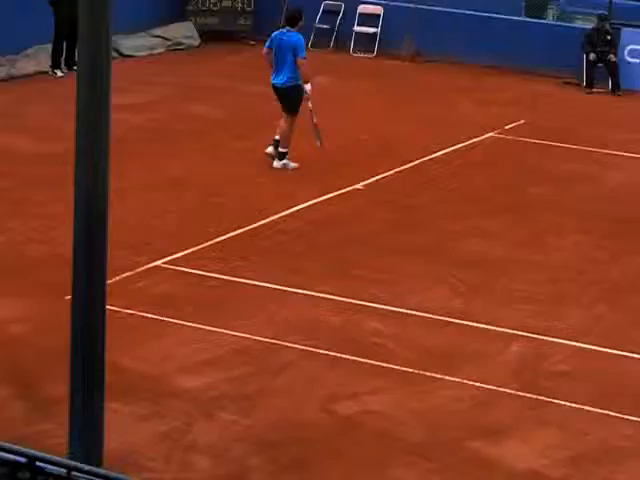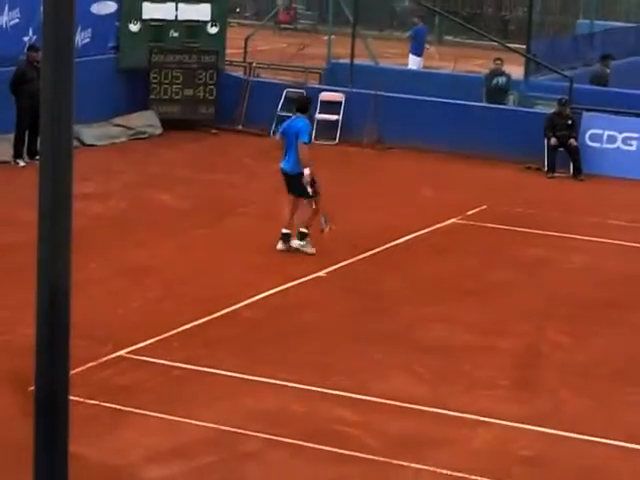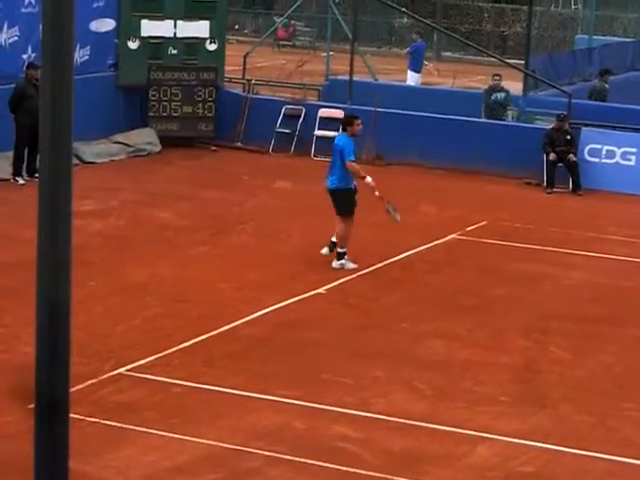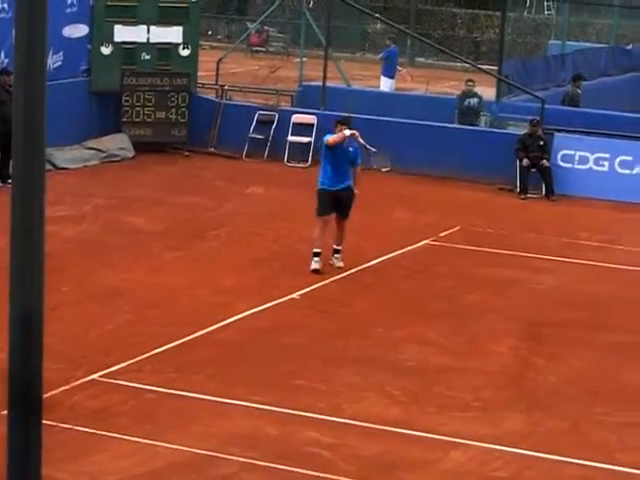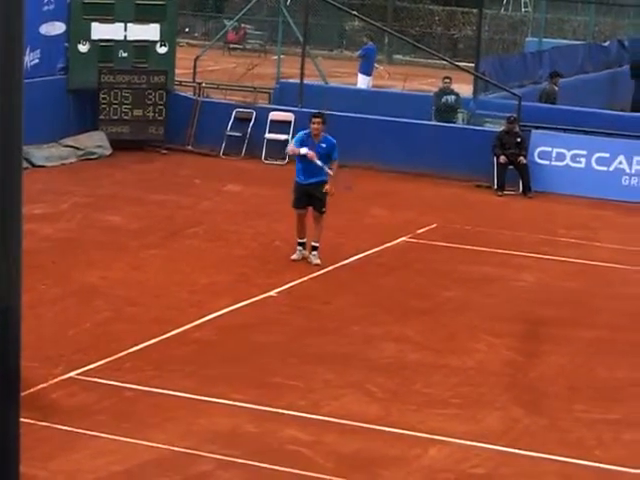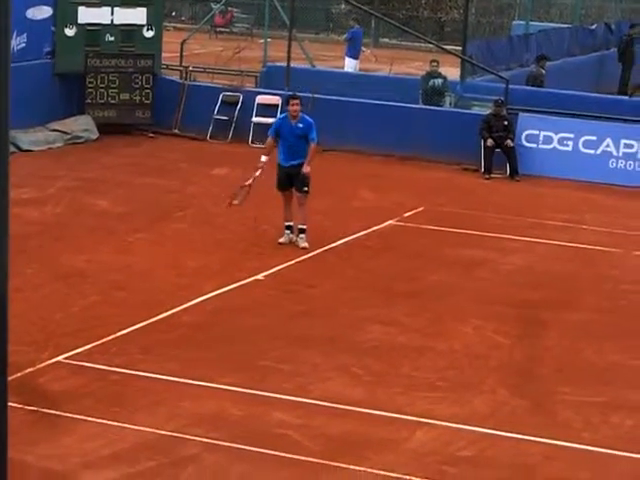
dt=0.7s
person 1, frame 1
left shoulder: (276, 35)
right shoulder: (298, 39)
left elbow: (265, 52)
right elbow: (301, 63)
right wrist: (307, 84)
left hip: (277, 82)
right hip: (291, 85)
left knee: (288, 117)
right knee: (289, 119)
left ankle: (275, 146)
right ankle: (280, 158)
person 1, frame 2
left shoulder: (288, 122)
right shoulder: (304, 124)
left elbow: (279, 138)
right elbow: (302, 147)
right wrist: (307, 170)
left hip: (286, 168)
right hip: (298, 171)
left knee: (293, 204)
right knee: (314, 204)
left ankle: (285, 240)
right ankle: (301, 238)
person 1, frame 3
left shoulder: (343, 140)
right shoulder: (346, 142)
right elbow: (351, 166)
left wrist: (352, 181)
right wrist: (366, 178)
left hip: (344, 185)
right hip: (340, 187)
left knee: (346, 219)
right knee: (346, 221)
left ankle: (331, 247)
right ankle: (339, 259)
person 1, frame 4
left shoulder: (354, 146)
right shoulder: (329, 138)
left elbow: (355, 167)
right elbow: (332, 141)
left wrist: (354, 187)
right wrist: (347, 133)
left hip: (344, 189)
right hip: (326, 188)
left knee: (341, 223)
right knee: (323, 222)
left ankle: (336, 254)
right ankle: (316, 258)
person 1, frame 5
left shoulder: (330, 142)
right shoulder: (302, 136)
left elbow: (334, 163)
right elbow: (290, 150)
left wrist: (330, 182)
right wrist: (304, 151)
left hip: (319, 184)
right hip: (301, 182)
left knee: (318, 217)
right knee: (300, 215)
left ankle: (314, 252)
right ankle: (301, 248)
person 1, frame 6
left shoulder: (308, 123)
right shoulder: (280, 121)
left elbow: (313, 144)
right elbow: (271, 140)
left wrist: (307, 164)
right wrist: (264, 158)
left hip: (300, 166)
right hip: (283, 165)
left knee: (301, 200)
right knee: (286, 199)
left ankle: (301, 235)
right ankle: (288, 232)
